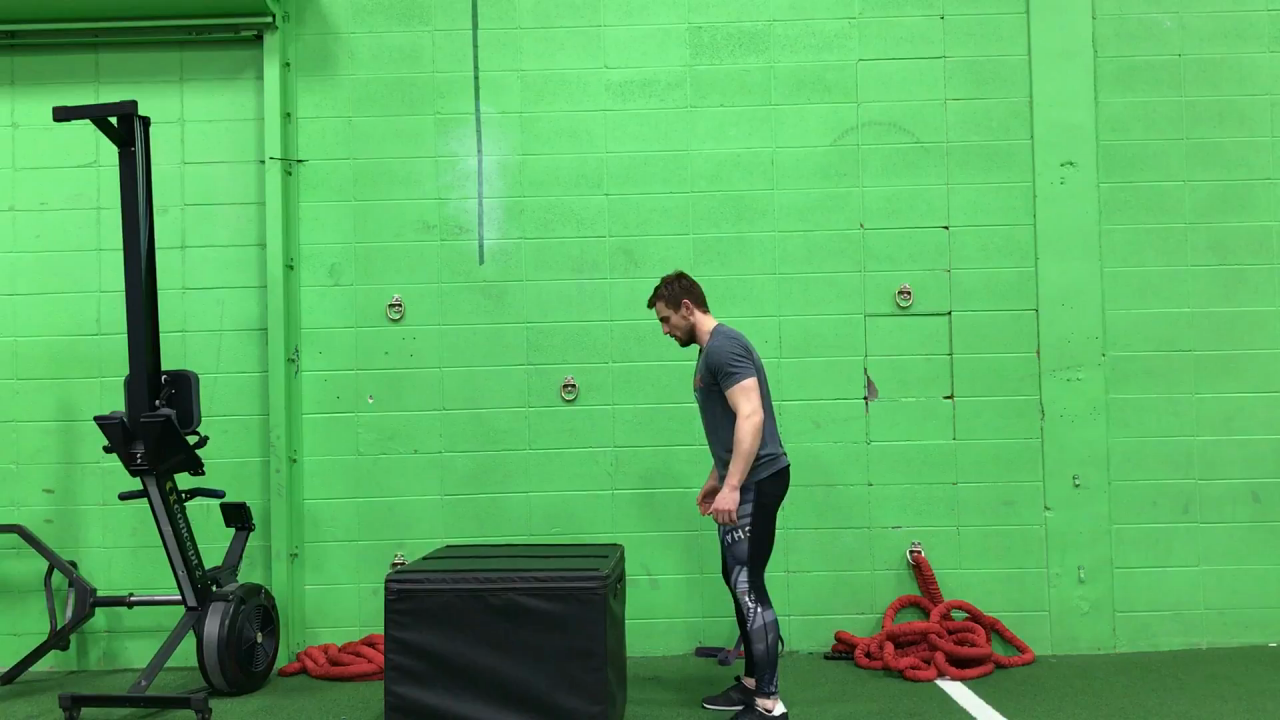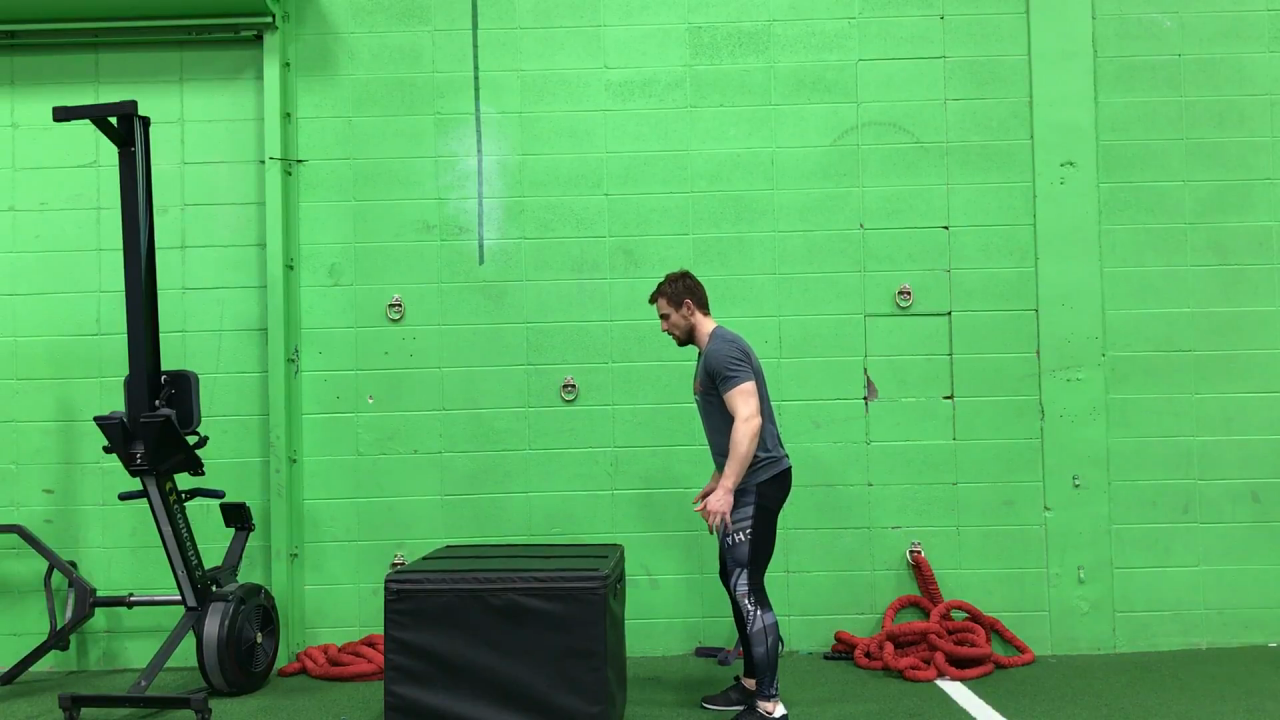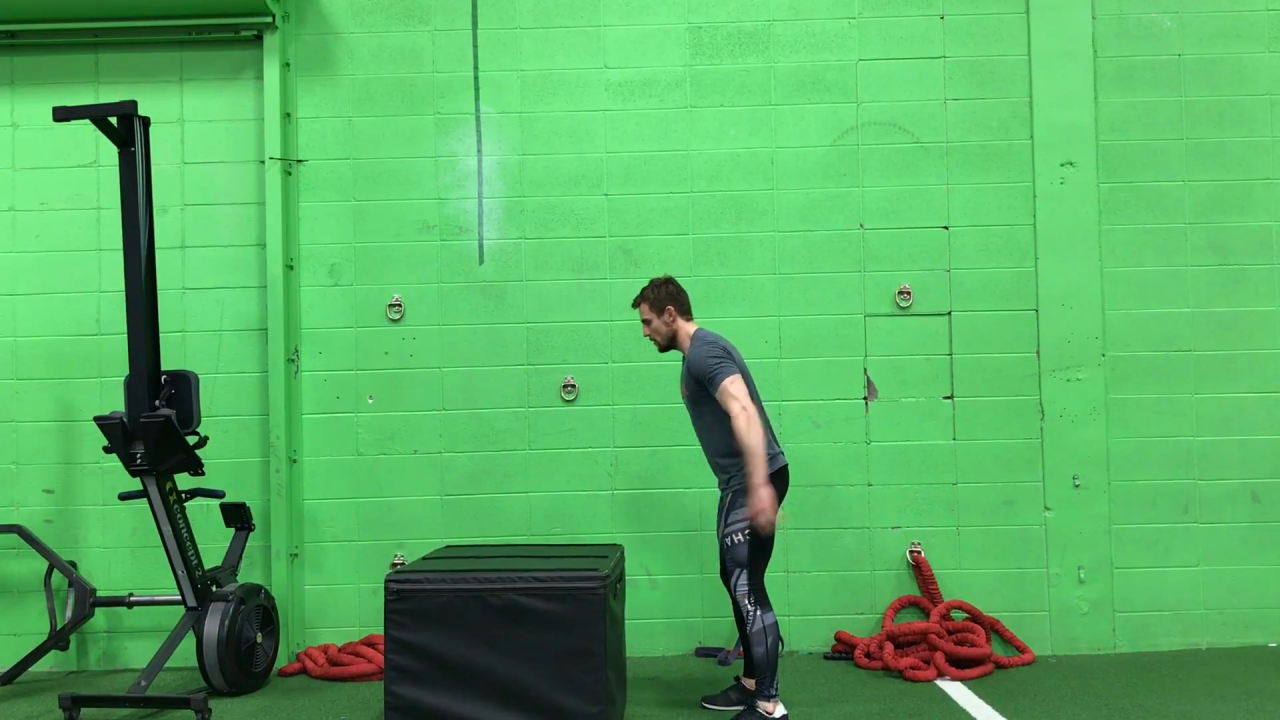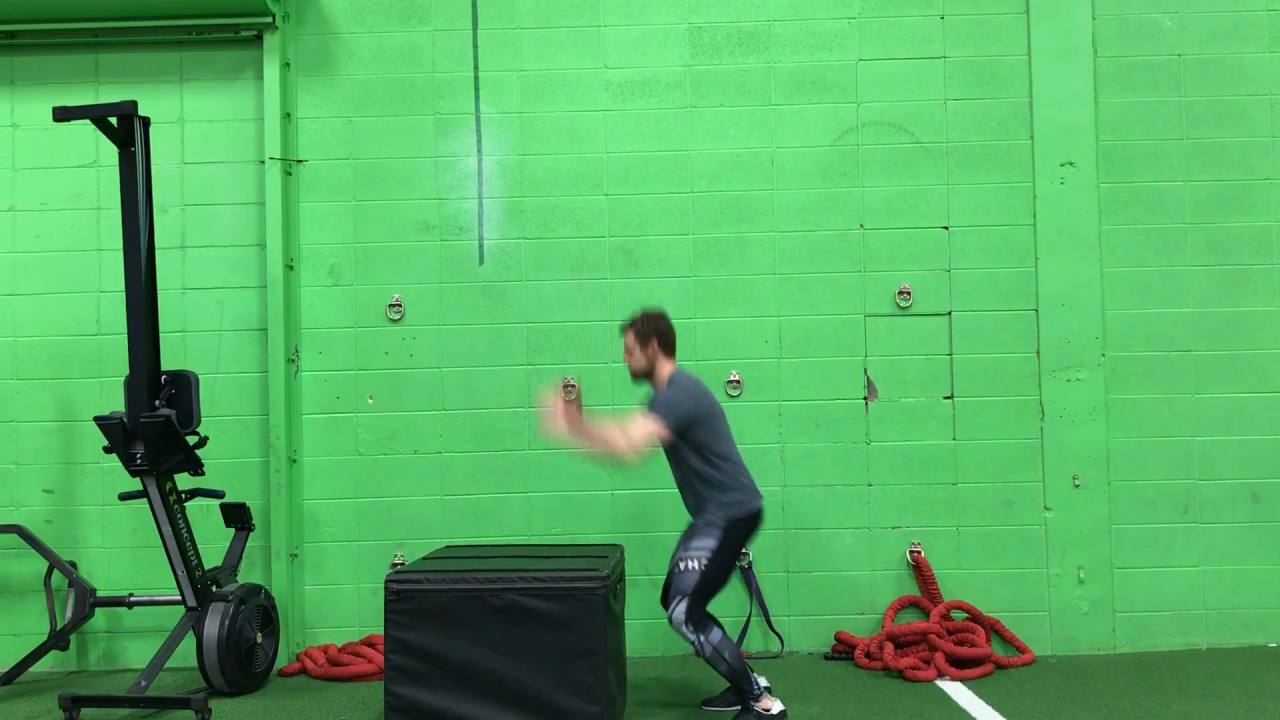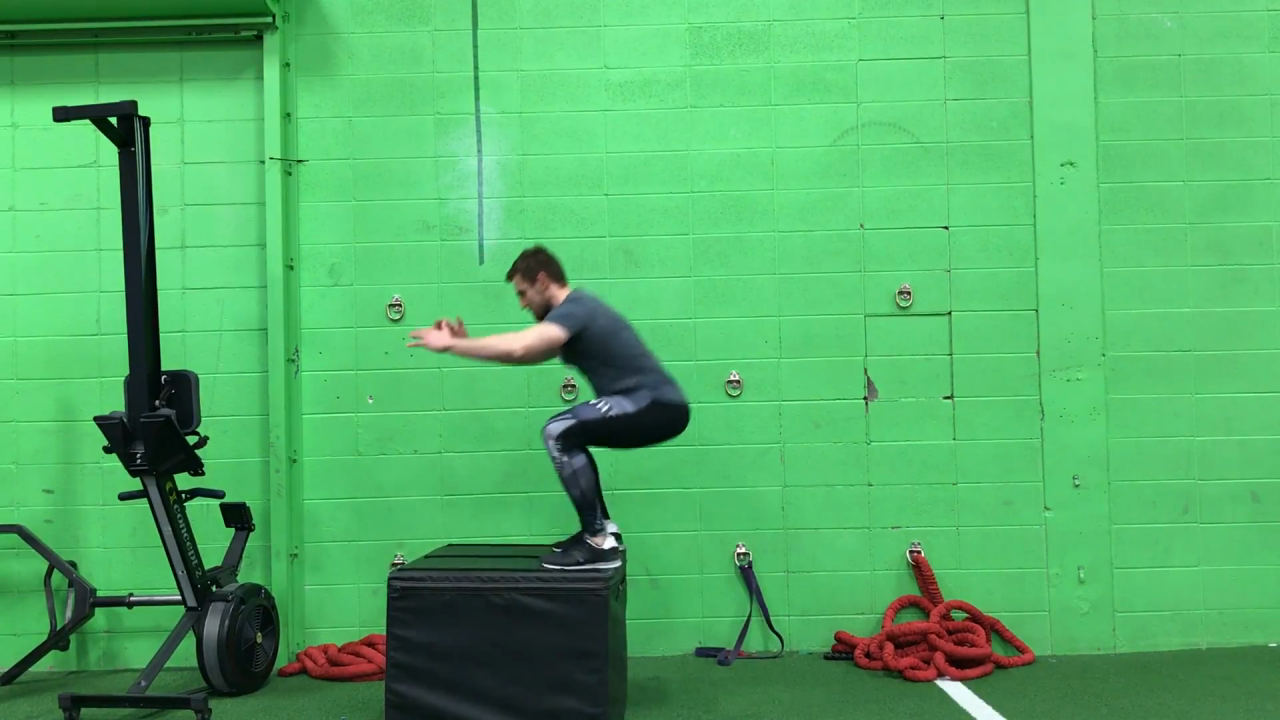
dt=0.5s
person 1, frame 1
left shoulder: (724, 346)
right shoulder: (712, 349)
left elbow: (751, 417)
left wrist: (732, 486)
right wrist: (715, 479)
left hip: (756, 482)
right hip: (742, 480)
left knee: (747, 585)
right knee: (738, 582)
right ankle: (753, 682)
person 1, frame 2
left shoulder: (722, 350)
right shoulder: (711, 352)
left elbow: (750, 421)
left wrist: (726, 488)
right wrist: (718, 480)
left hip: (757, 483)
right hip: (746, 482)
left knee: (746, 588)
right knee: (735, 583)
right ankle: (752, 683)
person 1, frame 3
left shoulder: (704, 353)
right shoulder: (696, 354)
left elbow: (745, 412)
left wrist: (761, 485)
left hip: (750, 483)
right hip: (741, 482)
left knee: (746, 588)
right knee: (737, 584)
right ankle: (753, 684)
person 1, frame 4
left shoulder: (679, 395)
right shoulder: (672, 391)
left elbow: (627, 446)
right elbow: (628, 435)
left wrist: (568, 429)
right wrist: (581, 422)
left hip: (730, 515)
right hip: (717, 513)
left knee: (684, 613)
right knee: (680, 602)
right ankle: (747, 683)
person 1, frame 5
left shoulder: (574, 310)
right shoulder: (576, 309)
left elbow: (516, 348)
right elbow: (525, 349)
left wrist: (449, 345)
right wrist: (466, 342)
left hip: (660, 407)
right hip: (656, 406)
left knee: (559, 433)
right knee: (569, 436)
left ankle: (599, 541)
right ankle: (600, 530)
